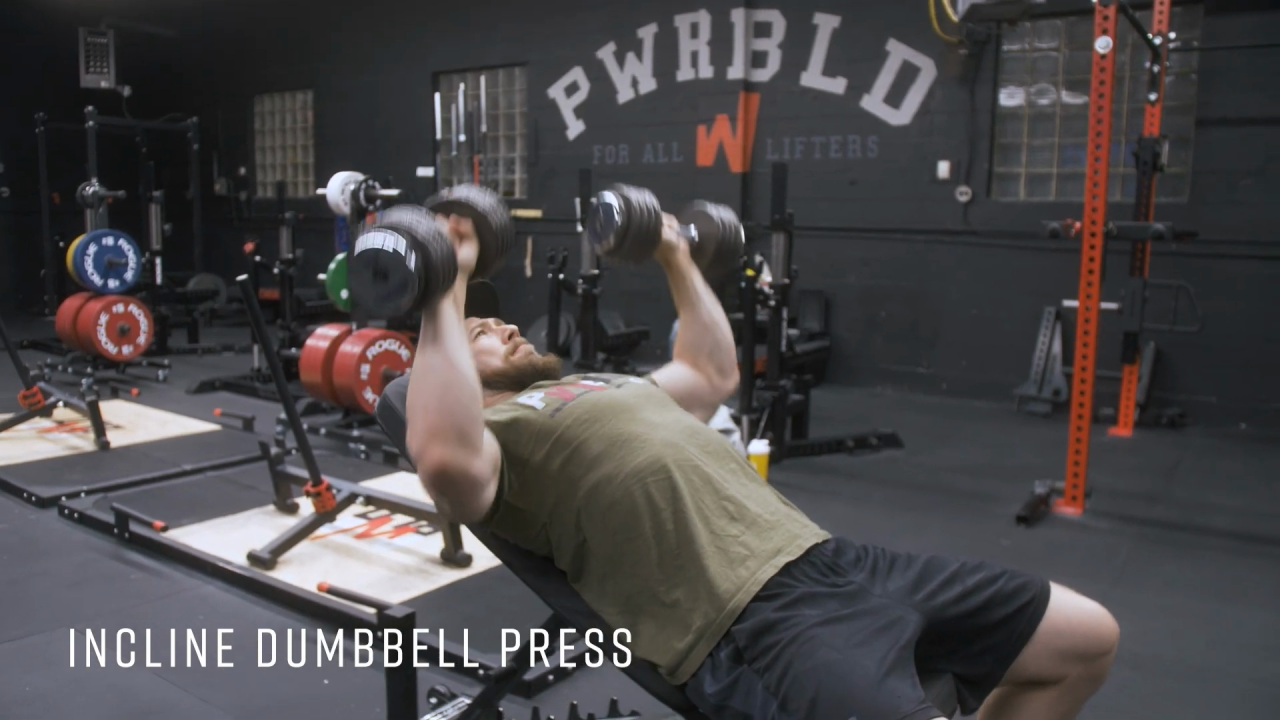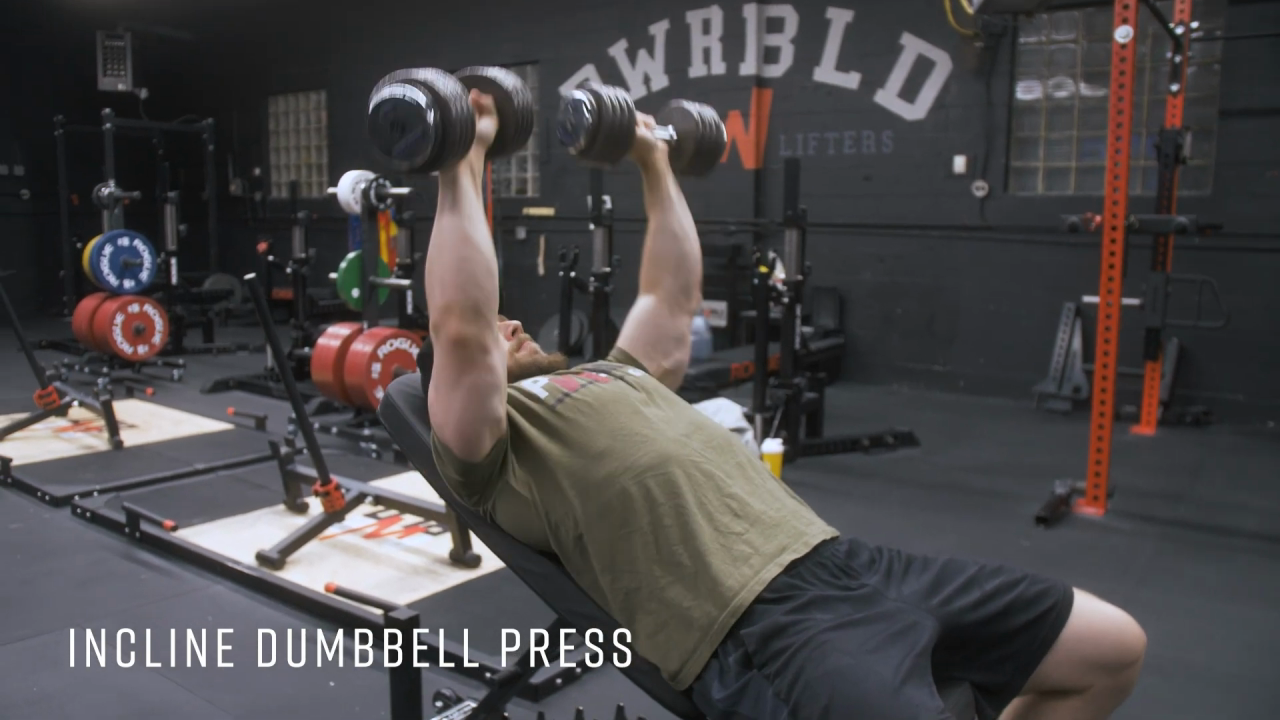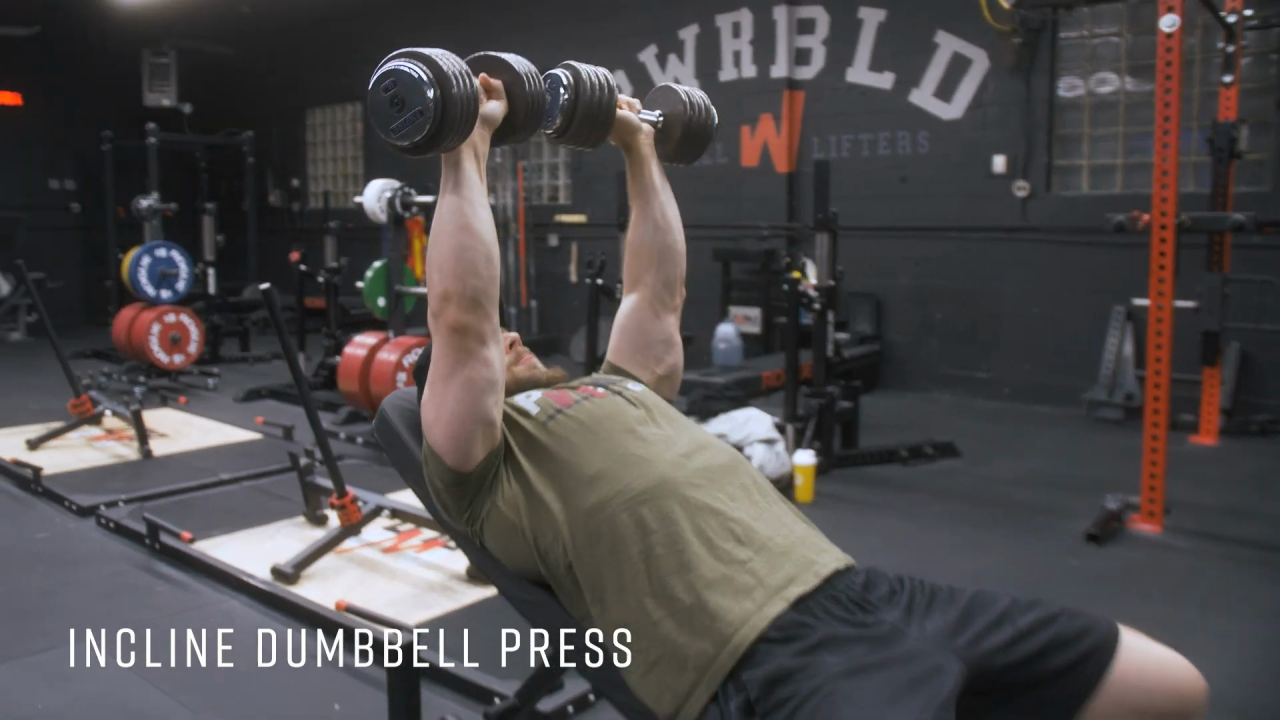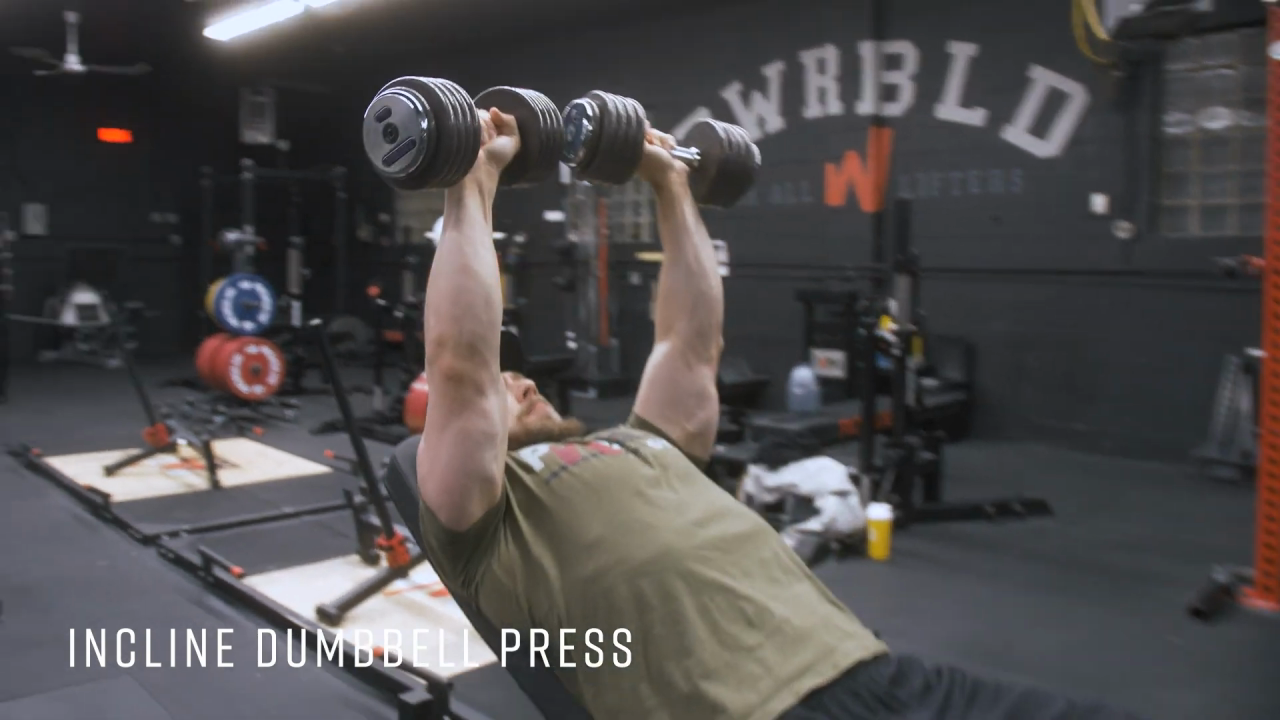
dt=0.2s
person 1, frame 1
left shoulder: (603, 385)
right shoulder: (493, 434)
left elbow: (716, 376)
right elbow: (448, 456)
left wrist: (676, 258)
right wrist: (443, 294)
left hip: (823, 561)
right hip: (743, 627)
left knee: (1086, 640)
person 1, frame 2
left shoulder: (616, 376)
right shoulder: (492, 445)
left elbow: (675, 296)
right elbow: (460, 330)
left wrist: (654, 166)
right wrist: (462, 167)
left hip: (835, 567)
right hip: (756, 631)
left knee: (1114, 649)
person 1, frame 3
left shoulder: (615, 392)
right shoulder: (485, 456)
left elbow: (658, 294)
right elbow: (461, 320)
left wrist: (638, 151)
right wrist: (471, 148)
left hip: (855, 598)
person 1, frame 4
left shoulder: (638, 446)
right shoulder: (488, 507)
left elbow: (689, 337)
right elbow: (461, 367)
left wrist: (670, 189)
right wrist: (474, 182)
